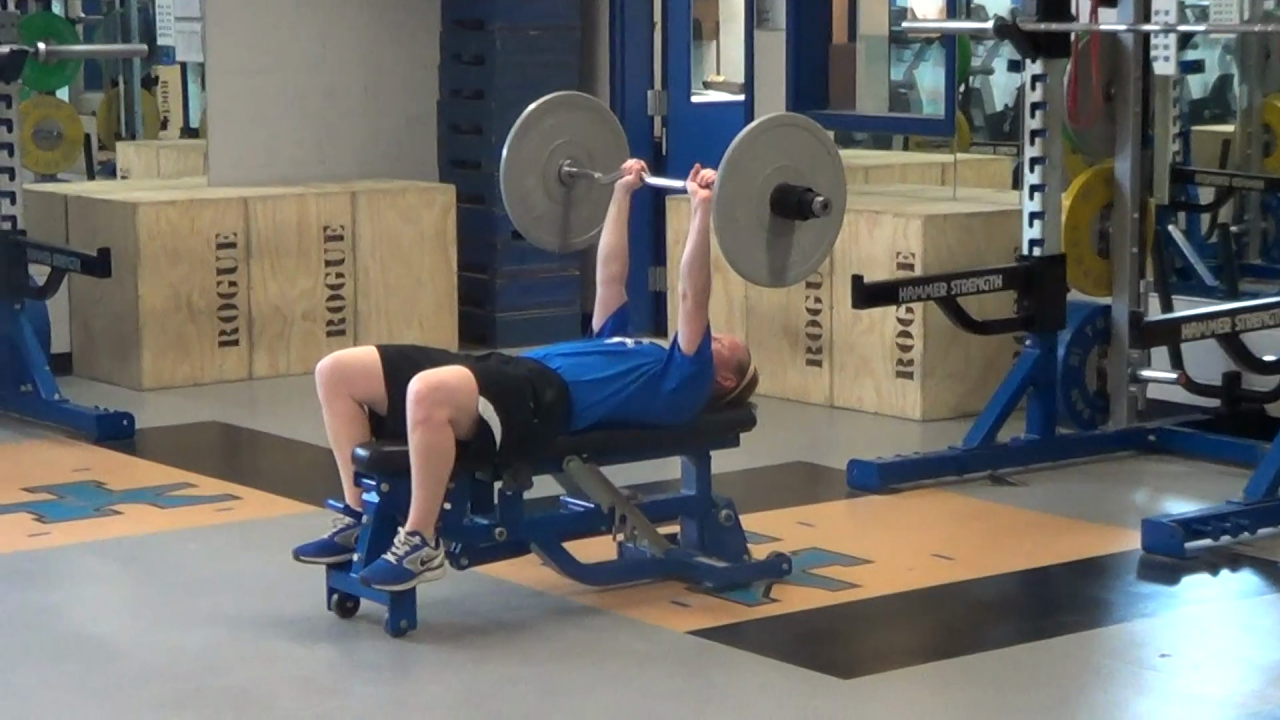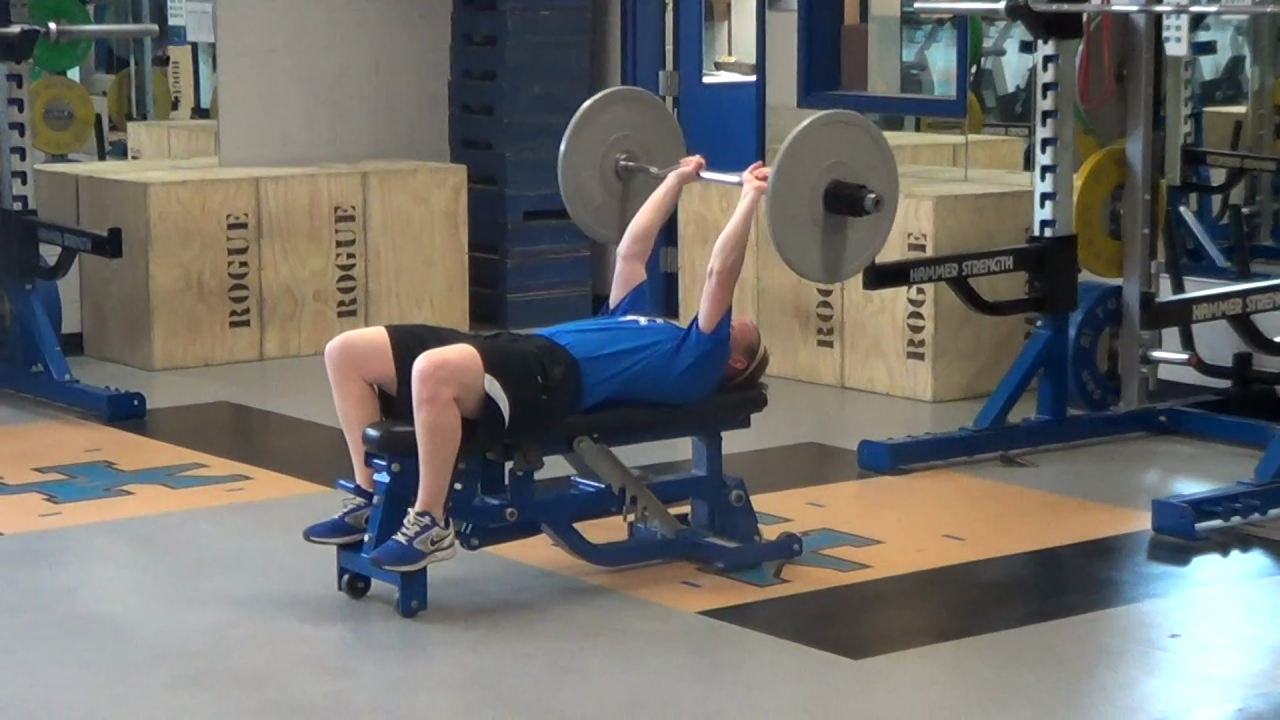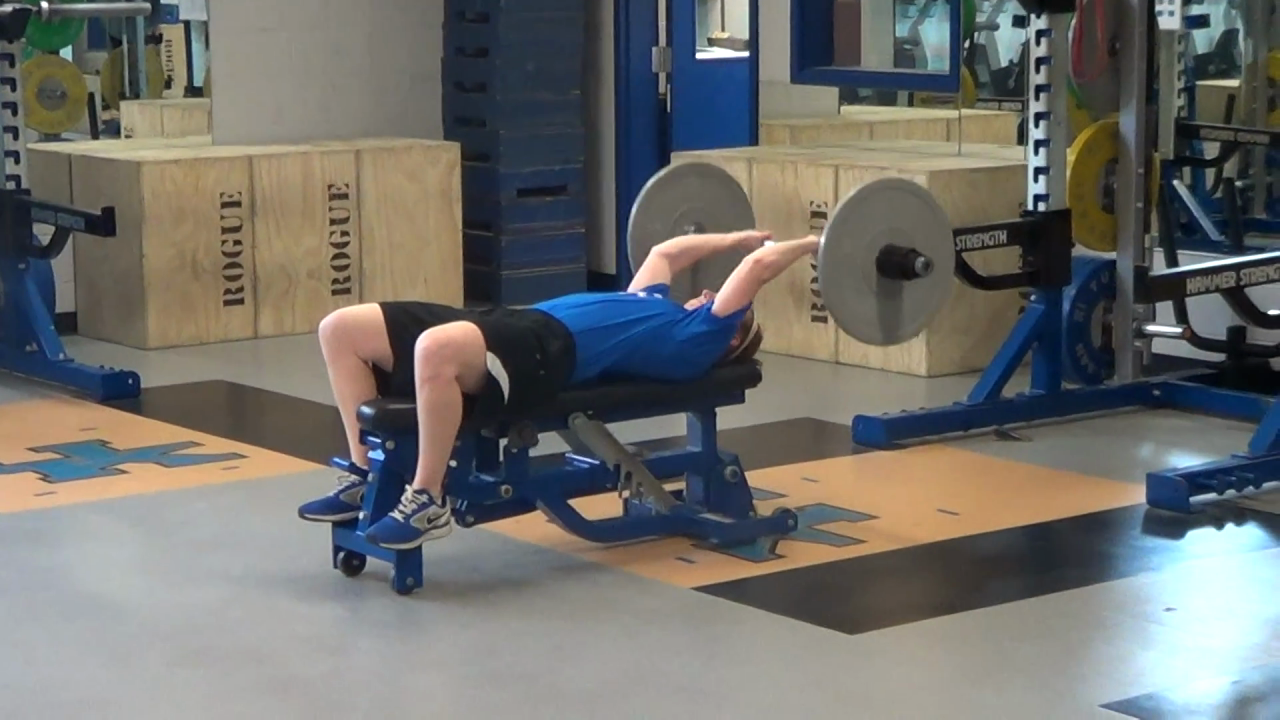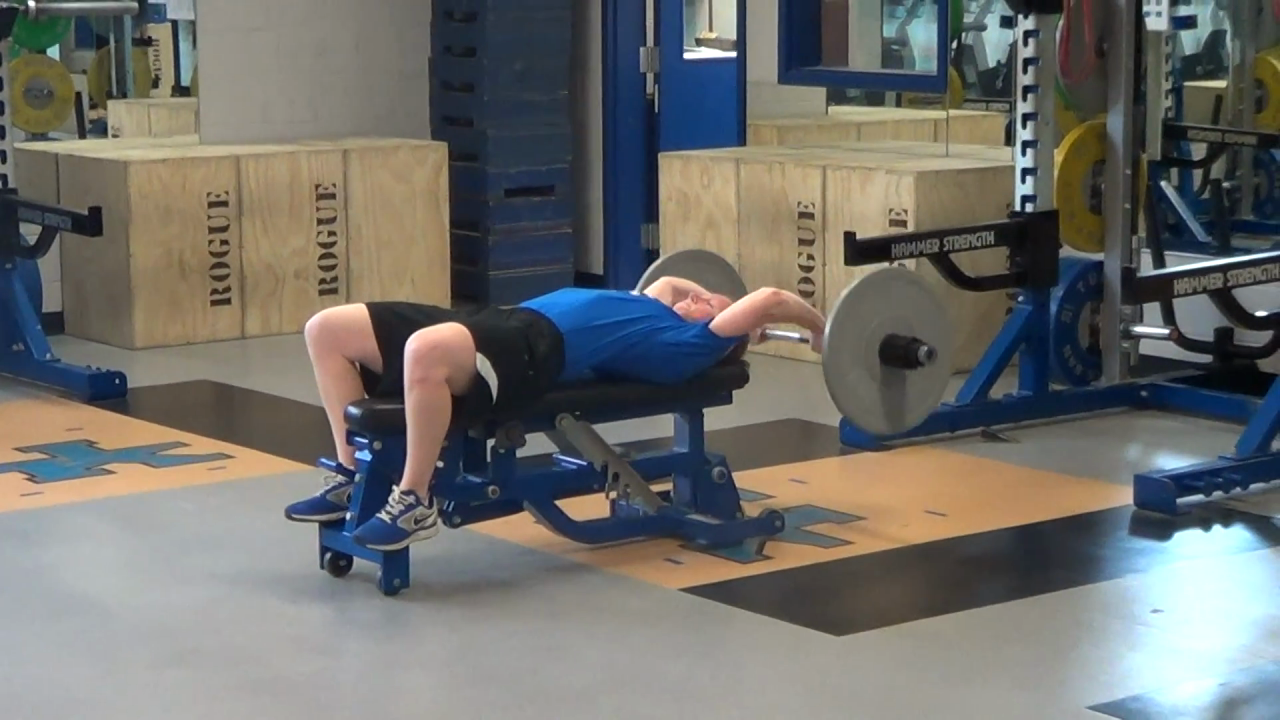
dt=0.5s
person 1, frame 1
left shoulder: (684, 385)
right shoulder: (631, 350)
left elbow: (692, 298)
right elbow: (611, 277)
left wrist: (702, 208)
right wrist: (622, 192)
left hip: (542, 400)
right hip: (508, 371)
left knee: (429, 394)
right knee: (336, 371)
left ankle: (421, 544)
right ankle: (359, 518)
person 1, frame 2
left shoulder: (696, 366)
right shoulder: (644, 325)
left elbow: (720, 276)
right elbow: (630, 254)
left wrist: (751, 197)
right wrist: (675, 181)
left hip: (551, 377)
right hip: (520, 350)
left knee: (434, 372)
right knee: (346, 351)
left ankle: (430, 525)
right ankle: (370, 497)
person 1, frame 3
left shoulder: (696, 341)
right shoulder: (656, 308)
left elbow: (757, 268)
right elbow: (665, 250)
left wrist: (807, 245)
right wrist: (744, 235)
left hip: (548, 350)
right hip: (516, 323)
left knee: (436, 350)
right knee: (340, 328)
left ankle: (427, 500)
right ankle: (366, 474)
person 1, frame 4
left shoulder: (687, 346)
right shoulder: (656, 317)
left elbow: (767, 300)
right elbow: (668, 282)
left wrist: (818, 324)
right wrist: (737, 306)
left hip: (537, 347)
right hip: (507, 320)
left knee: (425, 351)
right knee: (327, 329)
left ankle: (413, 501)
right ankle: (352, 475)
